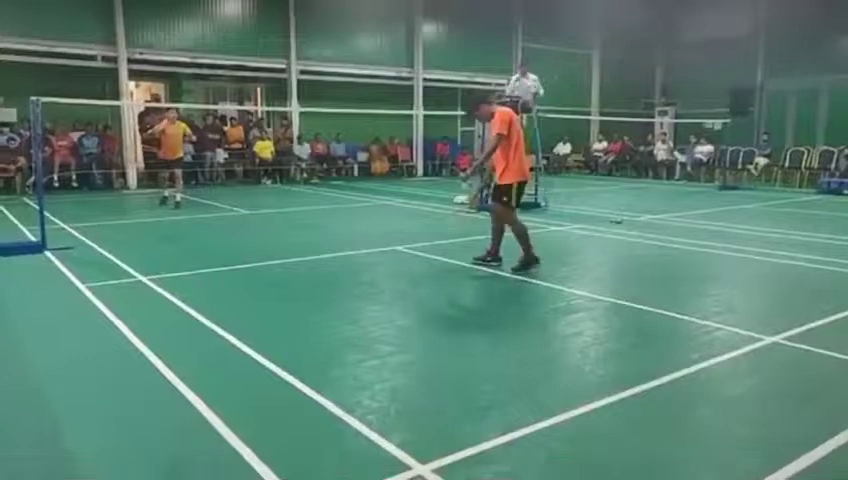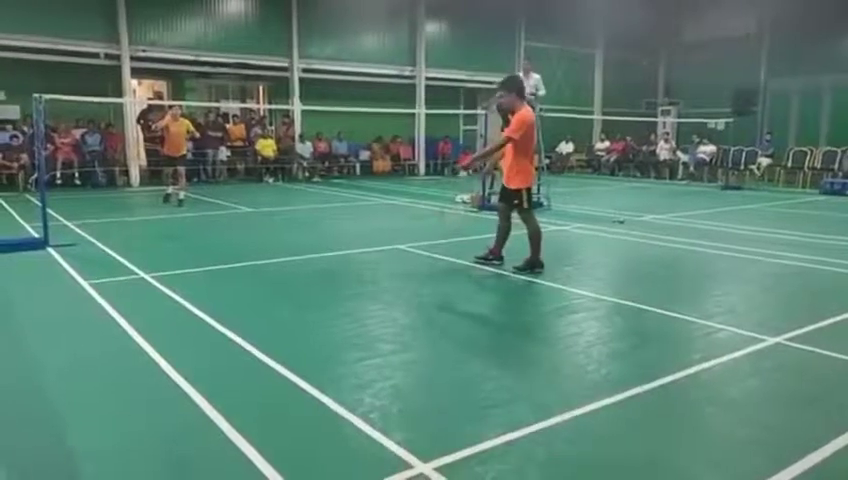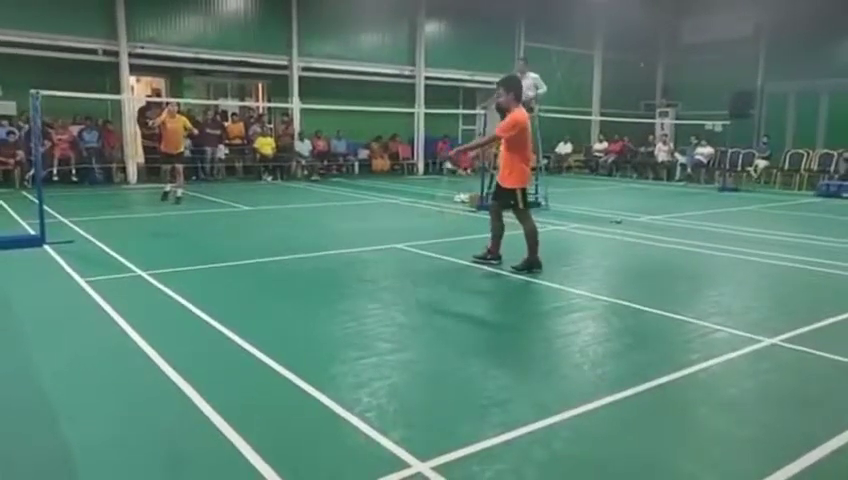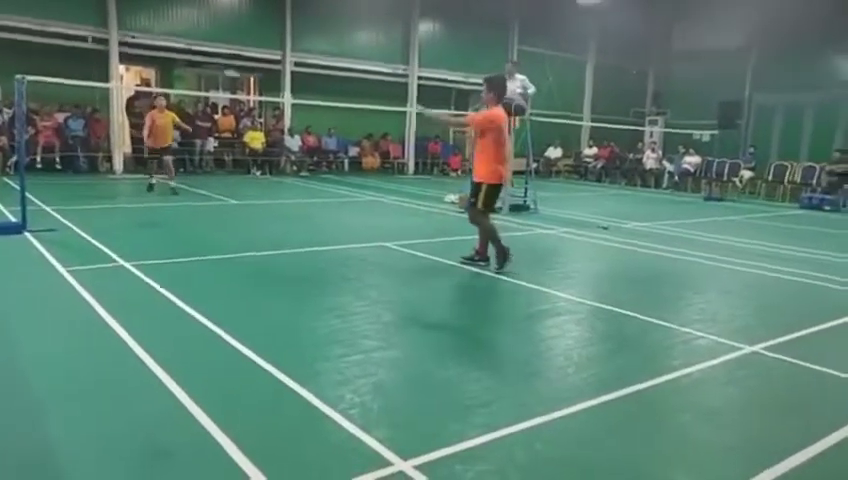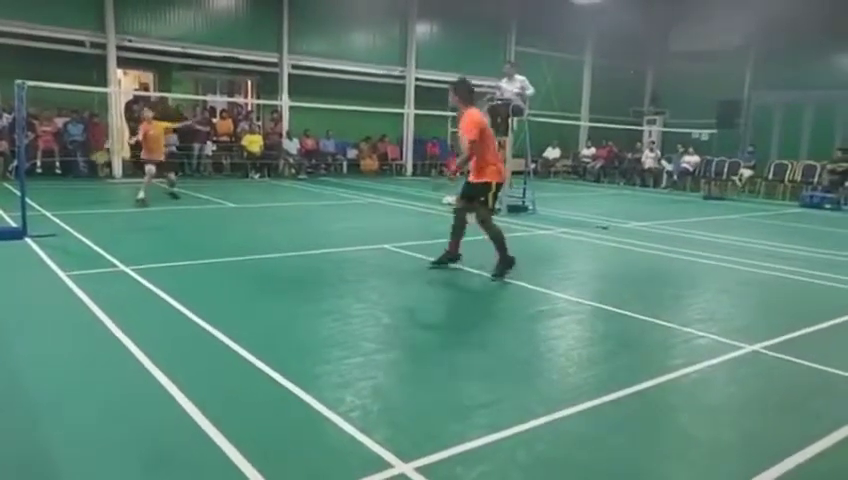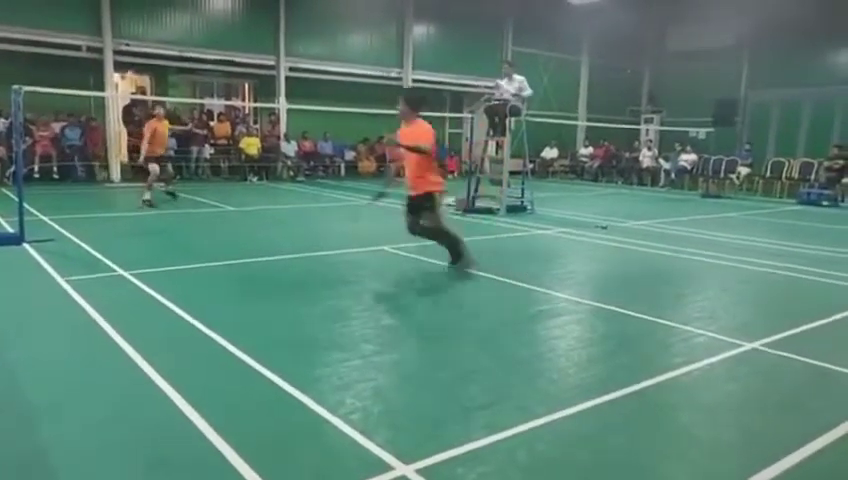
dt=0.5s
person 1, frame 1
left shoulder: (501, 114)
right shoulder: (499, 118)
left elbow: (494, 146)
left wrist: (475, 166)
right wrist: (489, 172)
left hip: (513, 174)
right hip: (504, 174)
left knee: (508, 215)
right knee: (495, 210)
left ankle: (530, 256)
right ankle: (493, 254)
person 1, frame 2
left shoulder: (524, 116)
right shoulder: (518, 115)
left elbow: (500, 144)
left wrist: (474, 159)
right wrist: (493, 163)
left hip: (520, 177)
right hip: (510, 176)
left knee: (527, 217)
right knee: (503, 212)
left ankle: (535, 261)
right ankle: (496, 253)
person 1, frame 3
left shoulder: (516, 118)
right shoulder: (516, 116)
left elbow: (488, 139)
right elbow: (496, 139)
left wrist: (460, 150)
right wrist: (475, 150)
left hip: (516, 177)
right hip: (506, 175)
left knee: (523, 217)
right knee: (495, 209)
left ankle: (533, 260)
right ankle: (493, 252)
person 1, frame 4
left shoulder: (491, 115)
right shoulder: (497, 114)
left elbow: (459, 121)
left wrist: (431, 114)
left hip: (488, 175)
right hip: (491, 174)
left knee: (475, 214)
right knee: (481, 214)
left ankle: (501, 251)
right ankle: (482, 254)
person 1, frame 5
left shoulder: (472, 118)
right shoulder: (467, 116)
left elbow: (469, 153)
left wrist: (453, 170)
right wrist: (456, 169)
left hip: (489, 175)
right hip: (476, 175)
left knee: (483, 217)
right knee: (459, 210)
left ankle: (505, 258)
right ankle: (452, 253)
person 1, frame 6
left shoulder: (423, 129)
right shoulder: (403, 130)
left elbow: (428, 151)
right elbow: (397, 159)
left wrist: (399, 144)
right wrist: (387, 185)
left hip: (430, 186)
right hip: (414, 187)
left knee: (431, 225)
right knee: (413, 228)
left ankle: (458, 248)
right ankle: (454, 249)
